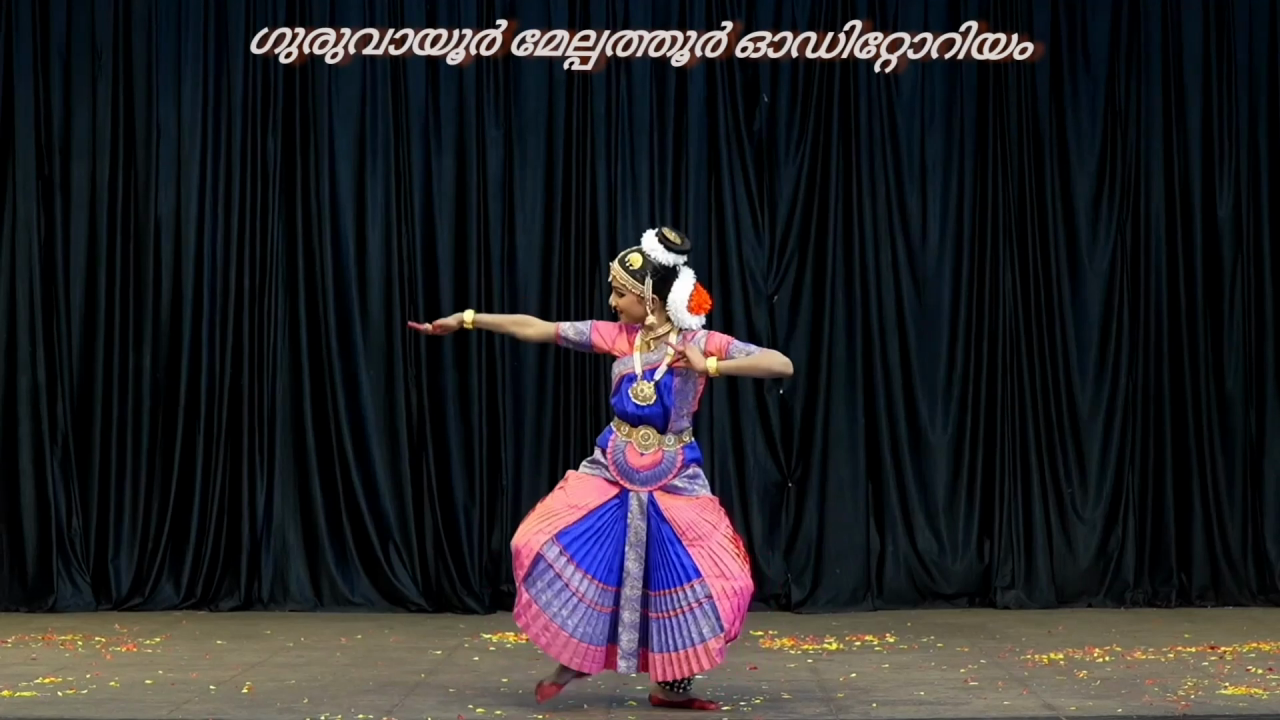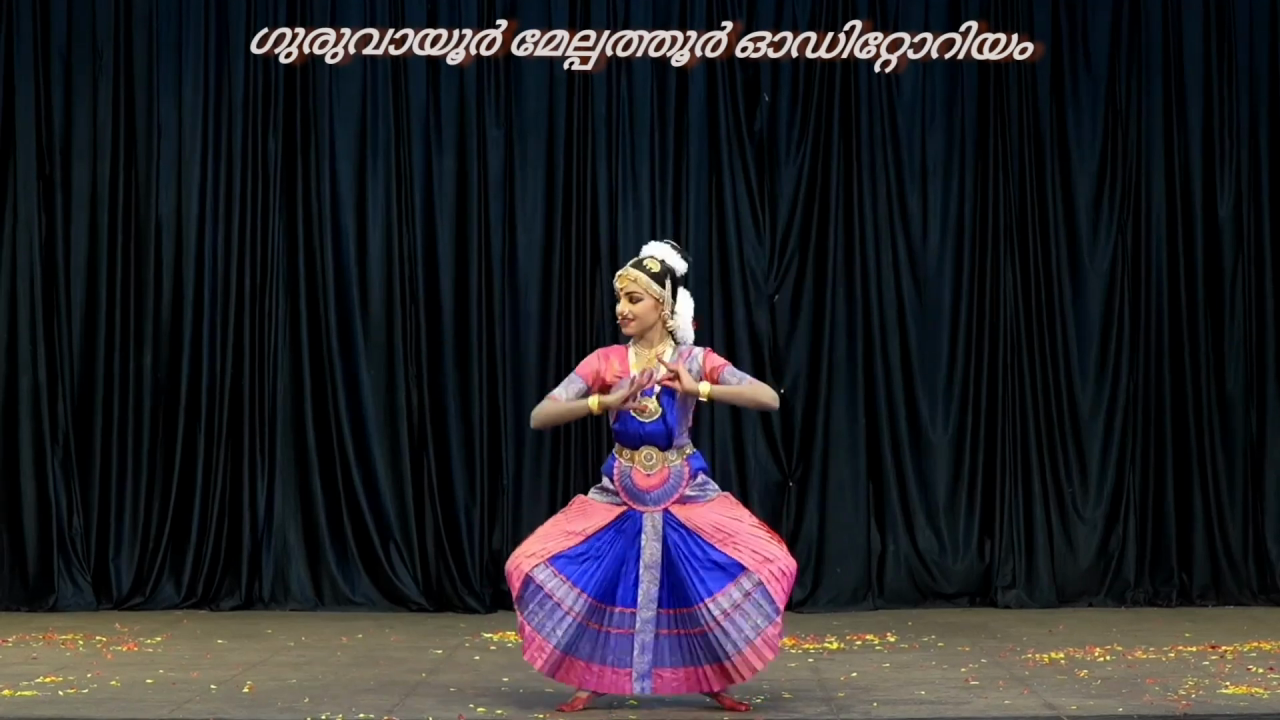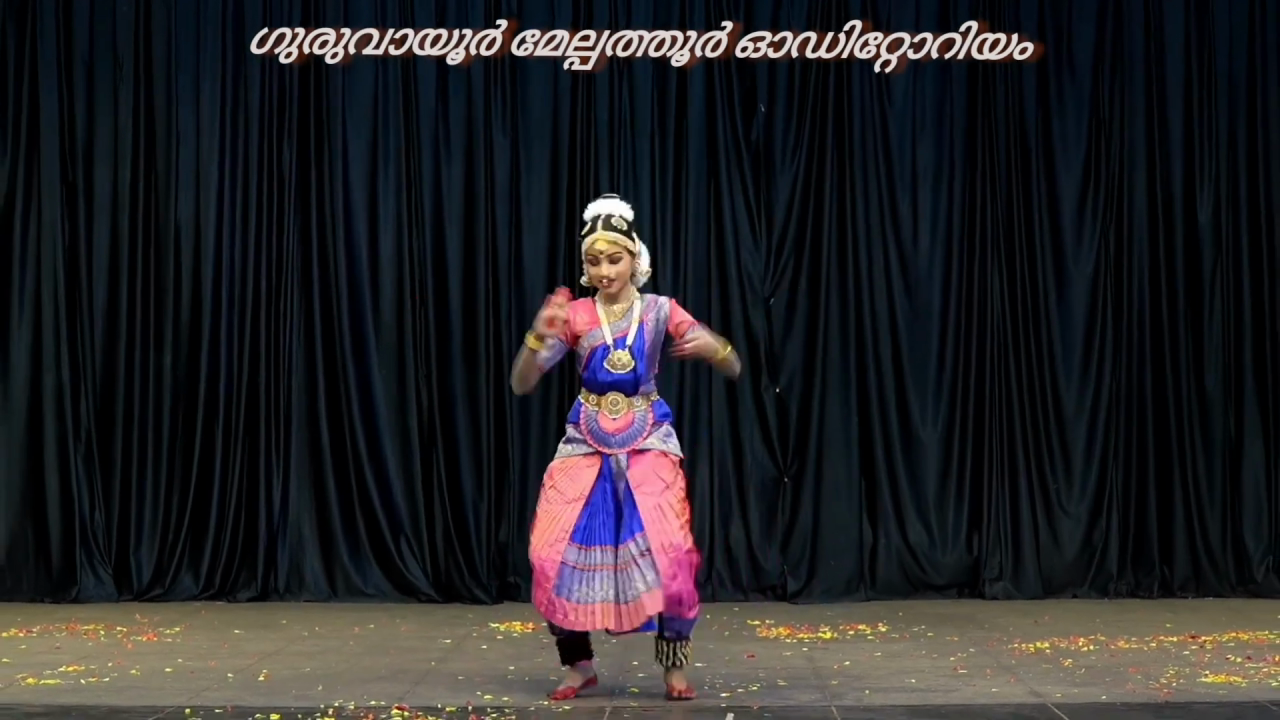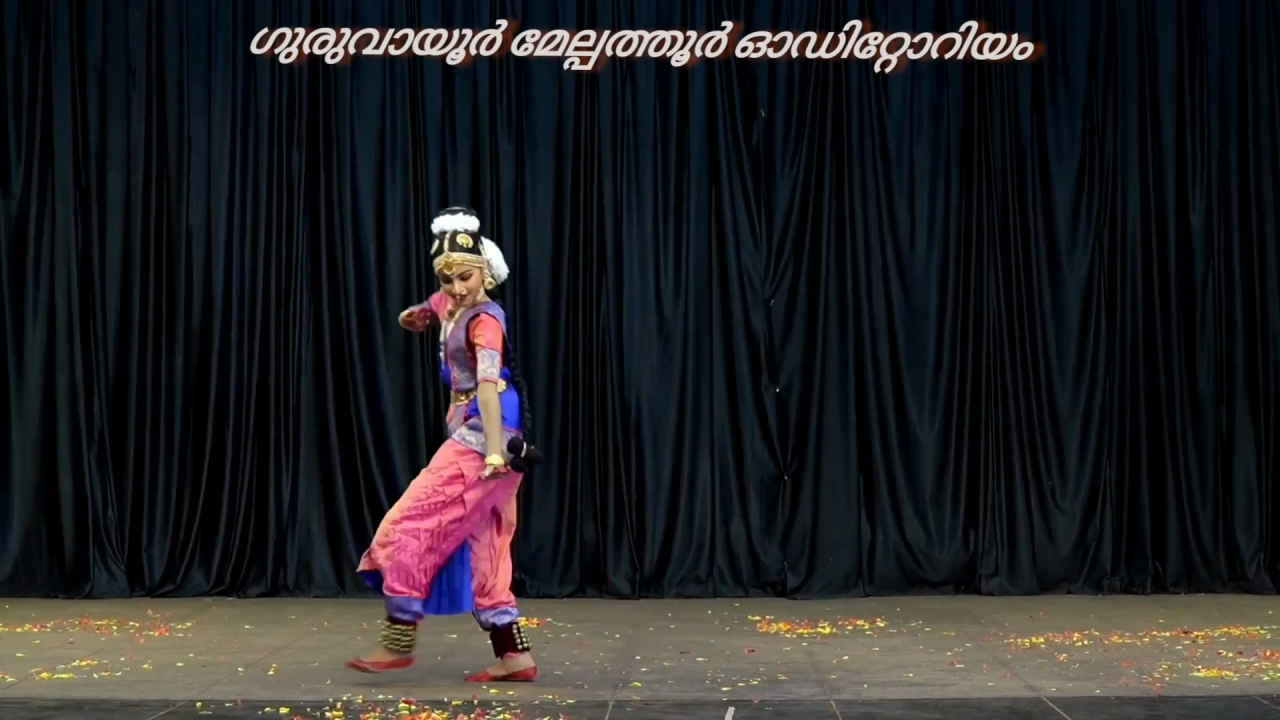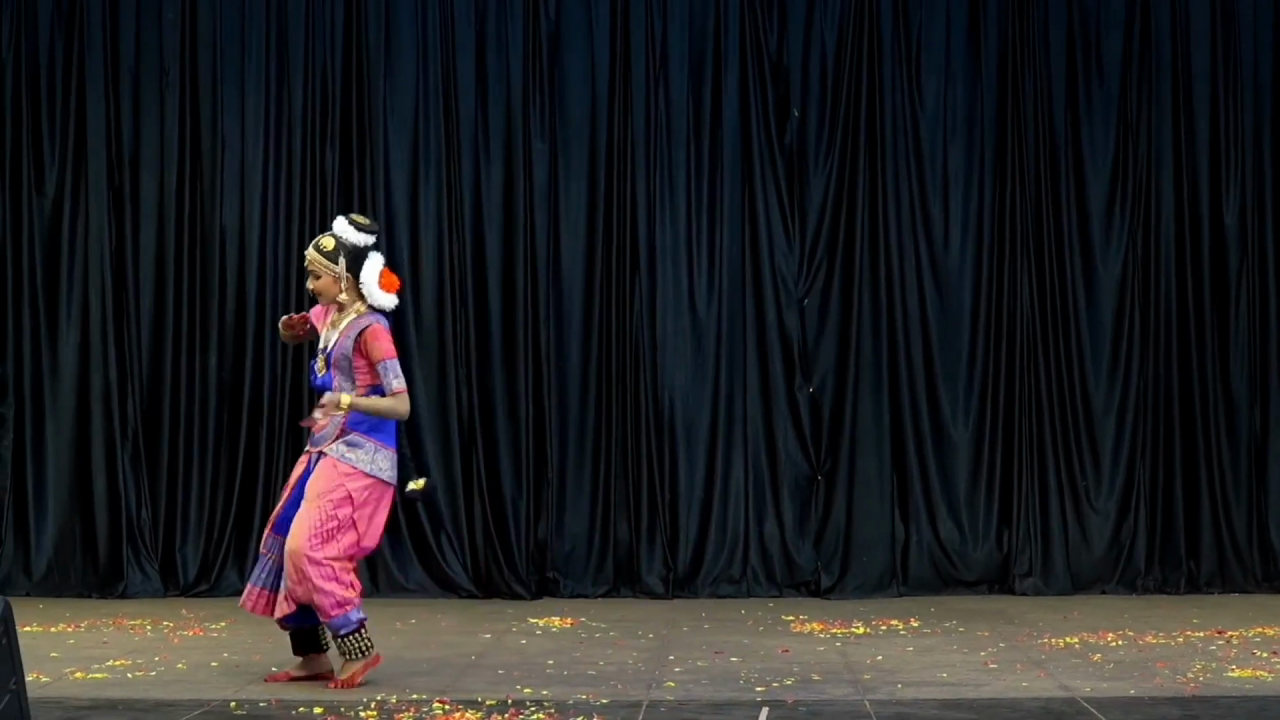
dt=1s
person 1, frame 1
left shoulder: (704, 343)
right shoulder: (616, 336)
left elbow: (783, 366)
right elbow: (537, 329)
left wrist: (708, 366)
right wrist: (466, 319)
left hip: (675, 480)
right hip: (609, 474)
left knee: (716, 581)
right knee: (543, 548)
left ankle: (672, 685)
right ankle: (573, 664)
person 1, frame 2
left shoulder: (697, 361)
right shoulder: (604, 362)
left elbow: (770, 398)
right elbow: (540, 416)
left wrist: (698, 389)
right wrist: (603, 401)
left hip: (686, 496)
right hip: (617, 497)
left knee: (765, 569)
right knee: (538, 570)
left ankle: (717, 680)
right ankle: (593, 679)
person 1, frame 3
left shoulder: (661, 310)
right shoulder: (573, 314)
left elbow: (732, 368)
right elbow: (521, 384)
left wrist: (713, 348)
right wrist: (539, 338)
left hip: (647, 442)
right hip: (587, 446)
left knee: (666, 547)
right knee: (557, 550)
left ankle: (673, 662)
right ankle: (578, 665)
person 1, frame 4
left shoulder: (484, 319)
right shoulder: (450, 303)
left elbow: (489, 387)
right elbow: (420, 326)
left wrist: (495, 450)
right wrist: (410, 319)
left hip: (484, 438)
right hip: (476, 436)
left knee: (409, 529)
right knee: (479, 550)
left ankle: (398, 643)
right ankle: (515, 655)
person 1, frame 5
left shoulder: (372, 329)
right shoulder: (329, 314)
left elbow: (400, 405)
right elbow: (296, 337)
left wrist: (347, 401)
right wrist: (291, 327)
left hip: (360, 451)
right hip: (328, 447)
left knee: (313, 548)
right knee: (288, 547)
left ankle: (359, 651)
right ankle: (312, 658)
